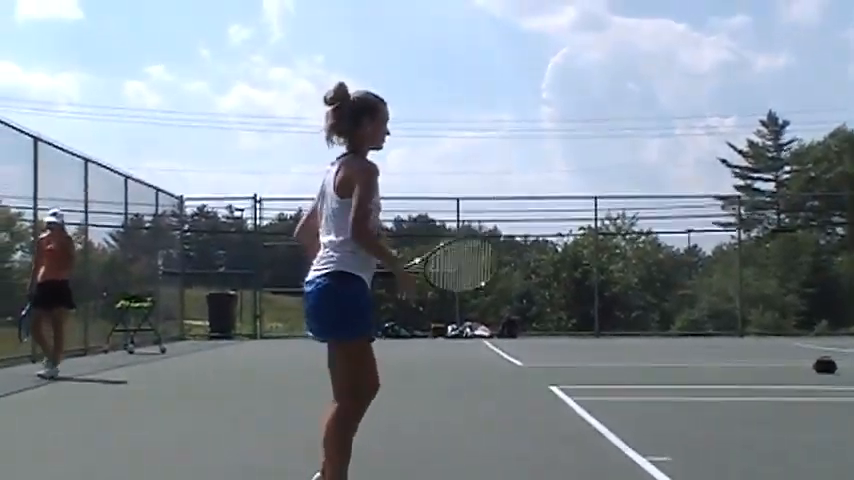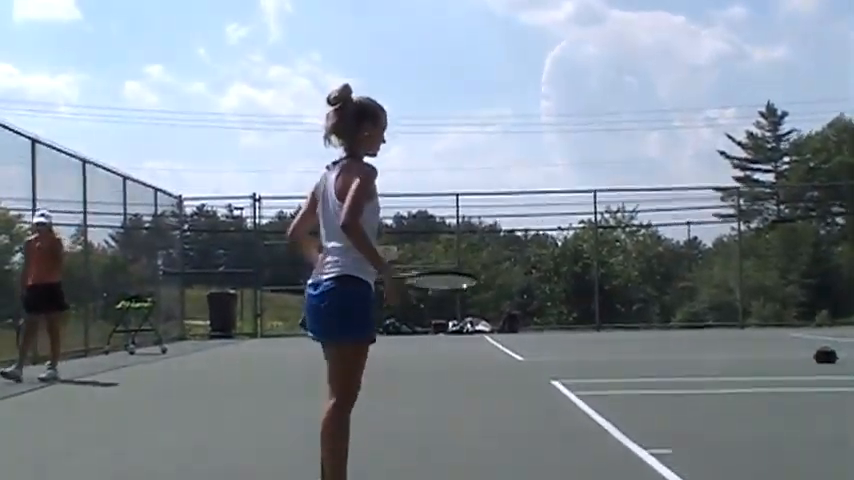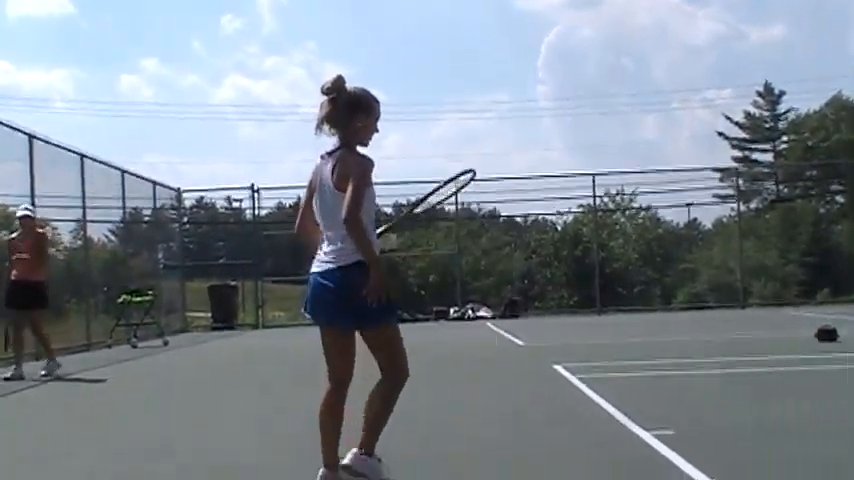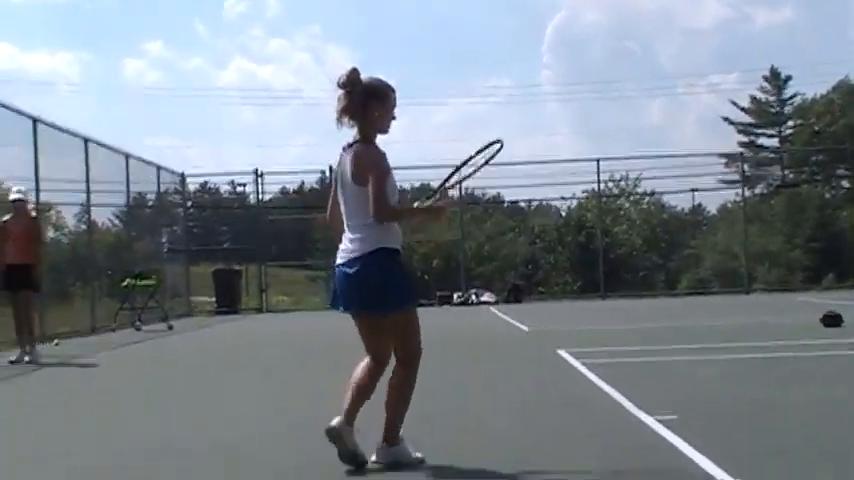
dt=0.3s
person 1, frame 1
left shoulder: (335, 171)
right shoulder: (363, 169)
left elbow: (303, 234)
right elbow: (360, 232)
right wrist: (397, 266)
left hip: (325, 284)
right hip: (343, 287)
left knee: (364, 389)
right knee: (349, 398)
person 1, frame 2
left shoulder: (326, 177)
right shoulder: (363, 172)
left elbow: (297, 234)
right elbow: (349, 223)
right wrist: (384, 270)
left hip: (322, 288)
right hip: (348, 289)
left knee: (342, 394)
right knee: (344, 396)
person 1, frame 3
left shoulder: (321, 167)
right shoulder: (358, 163)
left elbow: (304, 228)
right elbow: (351, 218)
right wrist: (376, 266)
left hip: (323, 277)
right hip: (354, 277)
left knee: (338, 381)
right knee: (395, 371)
person 1, frame 4
left shoulder: (345, 157)
right shoulder: (372, 155)
left elbow: (333, 218)
right elbow: (382, 211)
right wrist: (426, 211)
left hip: (349, 265)
right hip: (378, 263)
left knee: (376, 356)
right knee: (408, 355)
left ankle: (345, 420)
right ankle: (390, 443)
person 2, frame 1
left shoulder: (66, 240)
right shoulder: (41, 240)
left elbow: (69, 264)
right elbow: (37, 264)
right wrist: (31, 286)
left hip: (59, 285)
right hip: (42, 285)
left knee: (58, 328)
right knee: (35, 327)
left ankle: (53, 366)
right ankle: (51, 357)
person 2, frame 2
left shoulder: (55, 242)
right shoulder: (29, 242)
left elbow: (59, 265)
right elbow: (27, 266)
right wrist: (23, 287)
left hip: (52, 287)
right hip: (33, 288)
left knee: (53, 331)
right knee: (28, 331)
left ankle: (53, 368)
right ankle: (18, 368)
person 2, frame 3
left shoulder: (40, 236)
right shoulder: (13, 239)
left elbow: (43, 260)
right elbow: (11, 264)
left wrist: (27, 258)
right wrist: (9, 285)
left hip: (34, 284)
right hip: (17, 284)
left knee: (36, 328)
right knee: (16, 329)
left ankle: (52, 360)
right ankle: (17, 368)
person 2, frame 4
left shoulder: (33, 220)
left elbow: (39, 245)
left wrist: (37, 267)
left hip: (28, 267)
left knee: (26, 310)
right knee: (17, 312)
left ankle: (32, 348)
right ankle: (22, 349)
